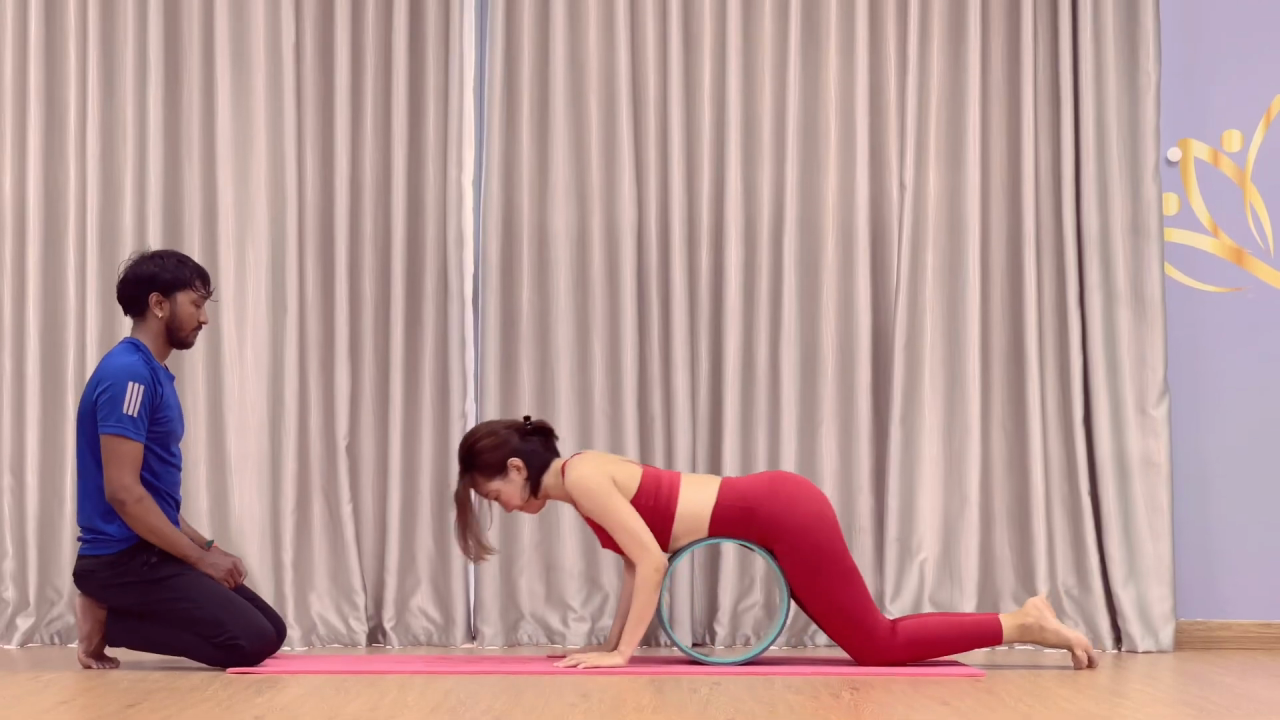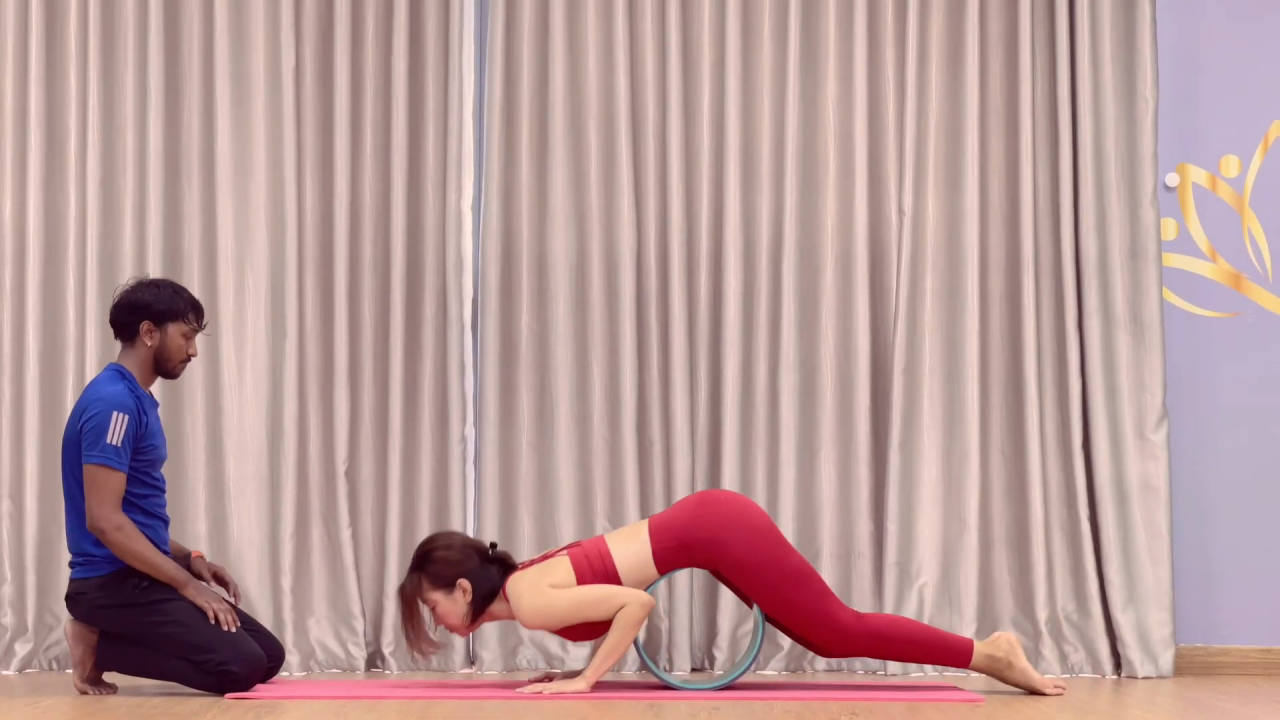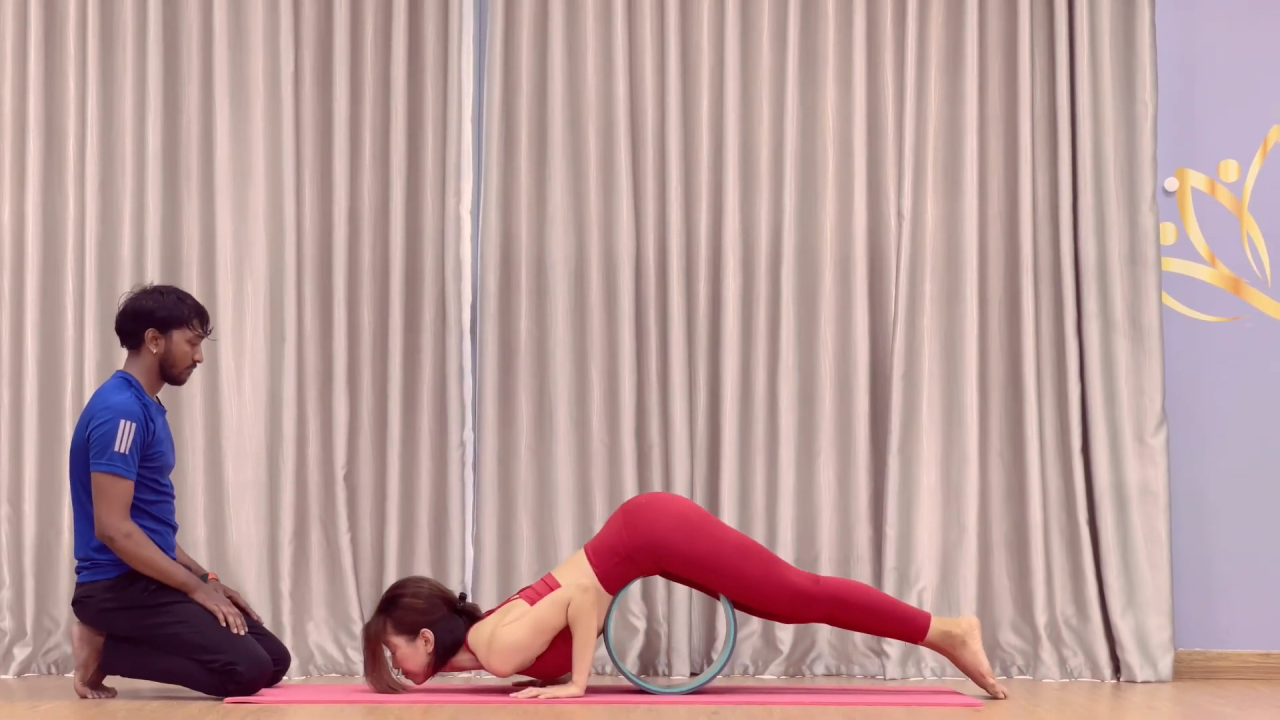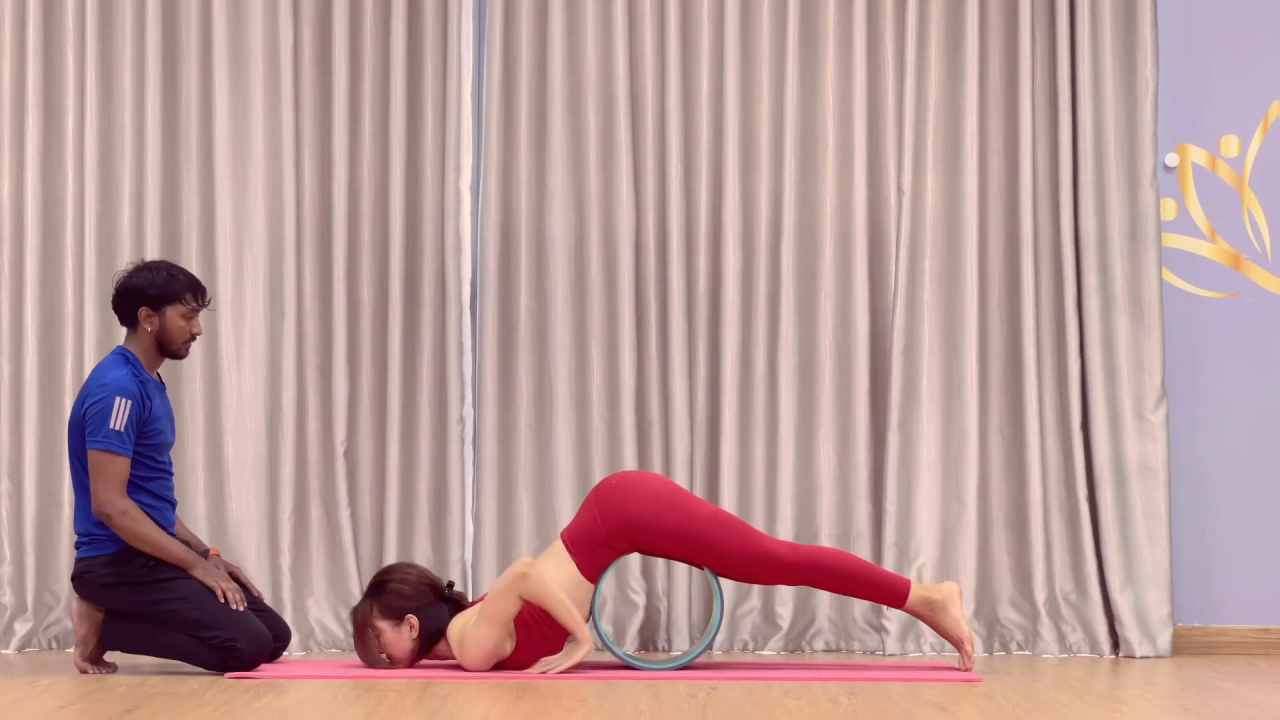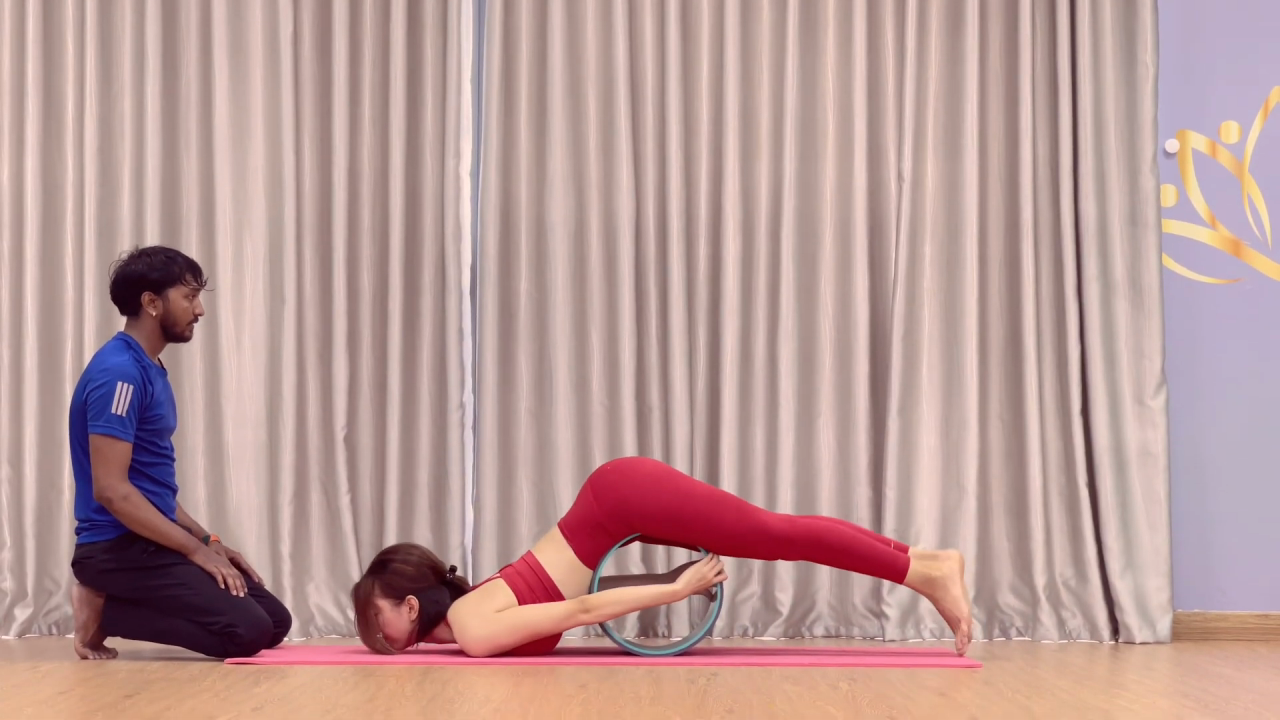
dt=1s
person 1, frame 1
left shoulder: (580, 478)
right shoulder: (585, 476)
left elbow: (651, 560)
right elbow: (637, 560)
left wrist: (623, 652)
right wrist: (612, 642)
left hip: (782, 516)
right hip: (776, 509)
left knee: (878, 647)
right knee: (871, 641)
left ankle: (1024, 624)
right ankle: (1018, 622)
person 1, frame 2
left shoulder: (529, 604)
right shoulder: (525, 582)
left elbow: (635, 604)
left wrist: (585, 679)
right wrist: (586, 670)
left hip: (719, 531)
right hip: (712, 523)
left knee: (841, 631)
right knee: (827, 638)
left ankle: (988, 654)
right ankle: (984, 652)
person 1, frame 3
left shoulder: (499, 653)
right shoulder: (485, 637)
left elbow: (579, 592)
left wrist: (575, 682)
right wrist: (565, 671)
left hip: (654, 532)
right hip: (648, 531)
left knee: (800, 596)
right knee: (792, 602)
left ankle: (946, 632)
right ankle: (944, 633)
person 1, frame 4
left shoulder: (471, 648)
right shoulder: (462, 629)
left elbow: (520, 574)
left wrist: (578, 636)
right wrist: (569, 633)
left hip: (627, 510)
right hip: (623, 509)
left knee: (777, 560)
right knee: (770, 562)
left ankle: (925, 598)
right ankle: (923, 599)
person 1, frame 5
left shoulder: (472, 632)
right shoulder: (463, 612)
left elbow: (583, 612)
left wrist: (677, 588)
left hip: (625, 496)
right hip: (621, 497)
left knee: (777, 537)
right knee: (773, 535)
left ankle: (924, 573)
right ankle: (925, 562)
person 2, frame 1
left shoulder: (155, 374)
right shoulder: (128, 373)
right elbow: (122, 492)
left wrist: (207, 548)
right wrist: (201, 558)
left hip: (148, 551)
right hip: (123, 559)
left knee: (271, 633)
right knee: (251, 643)
left ankle: (115, 615)
right ankle: (108, 620)
person 2, frame 2
left shoulder: (138, 400)
right shoulder: (113, 401)
right elbow: (104, 520)
left wrist: (190, 560)
right wrist: (187, 583)
left hip: (138, 575)
right hip: (113, 582)
left knee: (268, 656)
right knee: (240, 667)
left ankle: (107, 640)
right ankle: (99, 646)
person 2, frame 3
left shoulder: (147, 408)
right shoulder: (120, 410)
right elbow: (114, 529)
left wrist: (205, 580)
right wrist: (197, 587)
left hip: (147, 579)
right hip: (120, 586)
left knee: (274, 661)
right knee: (247, 669)
left ankle: (109, 643)
right ankle: (103, 650)
person 2, frame 4
left shoulder: (149, 384)
right shoulder: (117, 387)
right elbow: (110, 505)
left wrist: (207, 554)
right wrist: (196, 563)
left hip: (148, 555)
right hip: (119, 562)
left knee: (274, 636)
right knee: (247, 645)
left ankle: (108, 617)
right ankle: (102, 626)
person 2, frame 5
left shoulder: (150, 370)
right shoulder: (119, 372)
right elbow: (112, 490)
left wrist: (208, 541)
right wrist: (196, 549)
left hip: (149, 541)
right hip: (121, 547)
left knee: (274, 622)
right knee: (247, 631)
left ankle: (110, 603)
right ankle: (103, 613)
